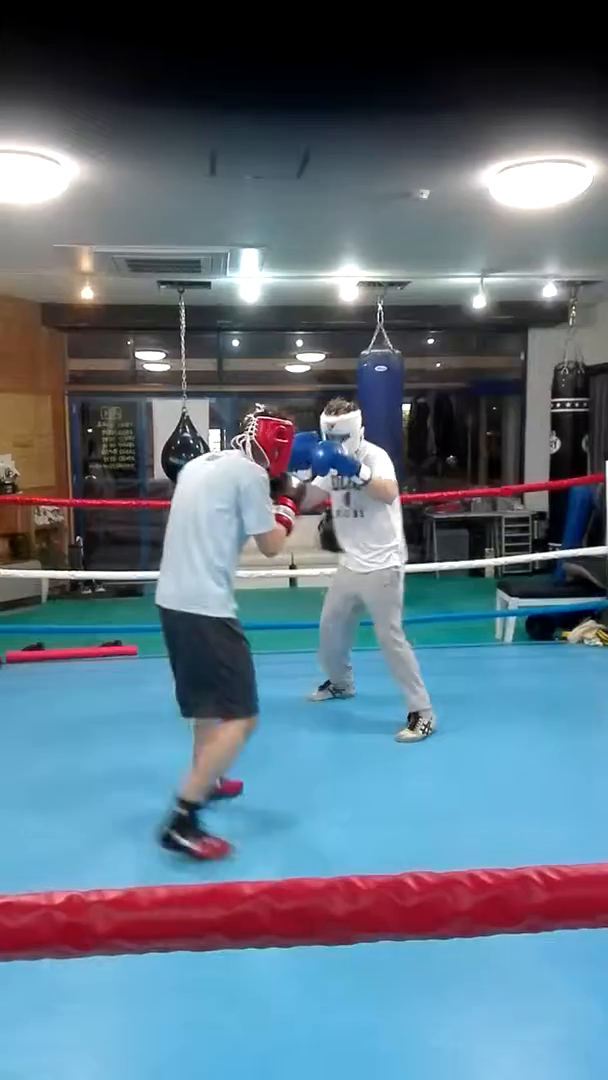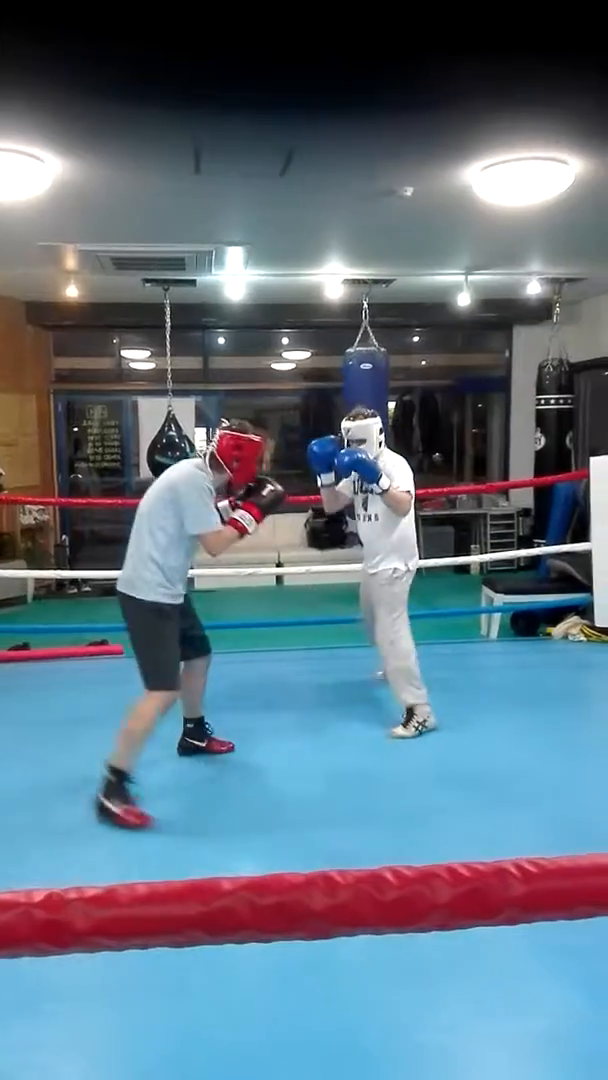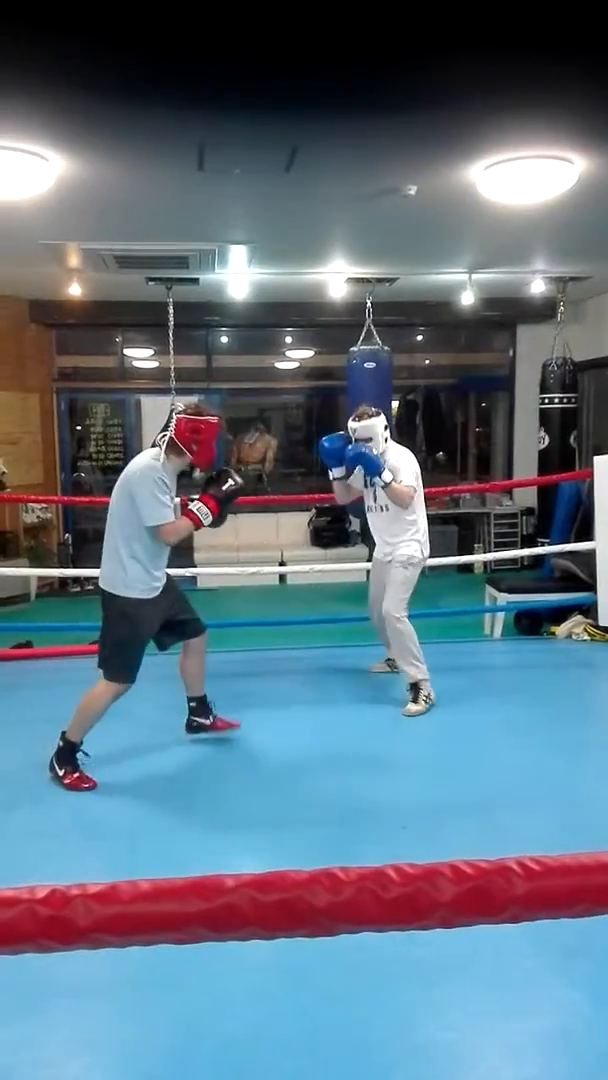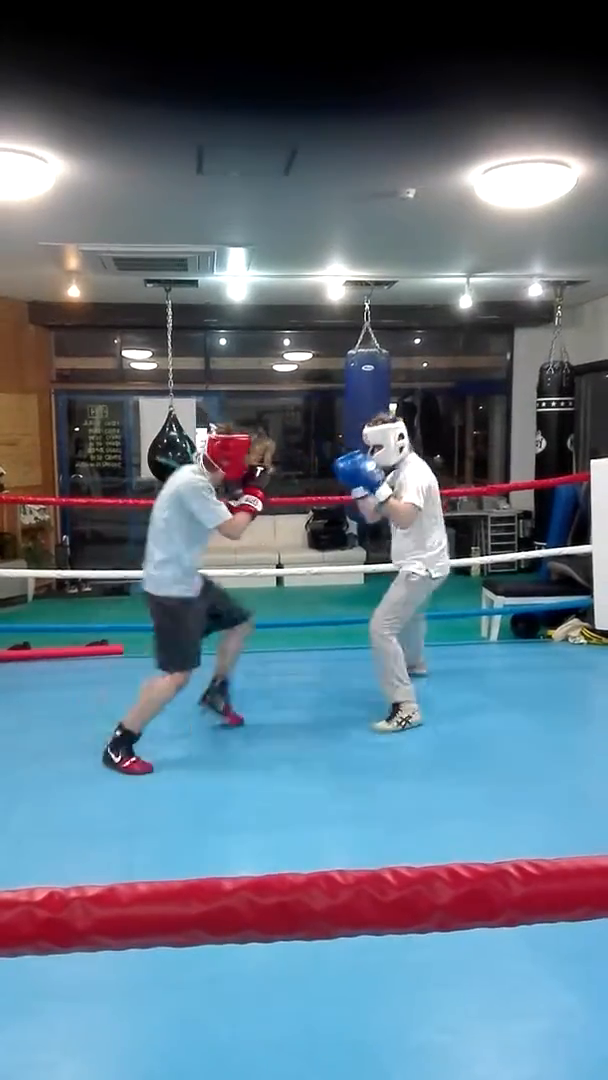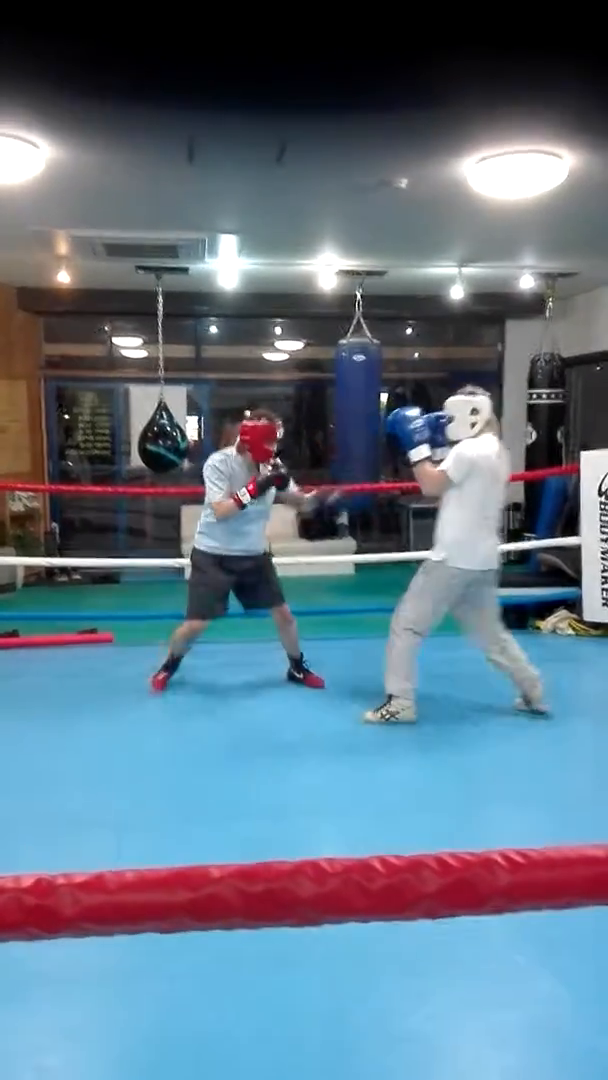
dt=0.4s
person 1, frame 1
left shoulder: (196, 465)
right shoulder: (250, 473)
right elbow: (271, 546)
right wrist: (286, 502)
left hip: (171, 600)
right hip: (206, 607)
left knee: (204, 694)
right knee: (239, 717)
left ankle: (205, 778)
right ankle: (183, 821)
person 1, frame 2
left shoulder: (193, 473)
right shoulder: (191, 479)
left elbow: (203, 521)
right elbow: (214, 544)
left wrist: (239, 503)
right wrist: (253, 509)
left hip: (167, 588)
right hip: (149, 593)
left knee: (198, 656)
right knee: (163, 691)
left ankle: (194, 734)
right ankle: (114, 786)
person 1, frame 3
left shoulder: (163, 465)
right shoulder: (148, 471)
right elbow: (168, 534)
left wrist: (206, 501)
right wrist: (210, 503)
left hip: (153, 581)
right hip: (129, 590)
left knee: (195, 638)
right knee: (117, 680)
left ankle: (199, 713)
right ankle: (64, 756)
person 1, frame 4
left shoulder: (196, 477)
right shoulder: (192, 484)
left elbow: (219, 517)
right elbow: (232, 530)
left wrist: (245, 492)
right wrist: (255, 494)
left hip: (189, 581)
right hip: (169, 589)
left knee: (240, 624)
right knee: (178, 674)
left ankle: (217, 693)
right ankle: (119, 745)
person 1, frame 5
left shoulder: (269, 462)
right shoulder: (218, 463)
left elbow: (293, 499)
right elbow: (220, 511)
left wrist: (315, 500)
right wrist: (256, 486)
left hip: (252, 553)
right hip: (212, 552)
left knee: (282, 612)
right knee: (197, 621)
left ankle: (297, 667)
right ankle: (171, 664)
person 2, frame 1
left shoulder: (374, 456)
right shoulder: (328, 463)
left elbow: (389, 493)
right elbow: (305, 501)
left wrist: (355, 470)
right wrist: (299, 469)
left hip: (382, 564)
right hip: (351, 563)
left knee: (390, 636)
right knee: (330, 626)
left ankle: (422, 711)
right ankle: (339, 681)
person 2, frame 2
left shoulder: (395, 464)
right shoulder: (356, 469)
left elbow: (403, 506)
right elbow: (331, 505)
left wrist: (377, 478)
right wrist: (324, 472)
left hip: (394, 564)
right hip: (373, 561)
left knee: (391, 632)
right knee: (376, 621)
left ankle: (418, 709)
right ankle: (394, 668)
person 2, frame 3
left shoulder: (401, 457)
right shoulder: (366, 462)
left elbow: (406, 499)
right elbow: (343, 497)
left wrist: (379, 472)
right wrist: (336, 465)
left hip: (408, 550)
right hip: (384, 551)
left knee: (393, 612)
right knee: (378, 610)
left ankle: (421, 685)
right ankle: (396, 657)
person 2, frame 4
left shoulder: (415, 473)
right shoulder: (392, 472)
left elbow: (405, 517)
right elbow: (372, 515)
left wrist: (378, 488)
right wrist: (358, 486)
left hip: (423, 567)
right hip: (415, 563)
left knee: (382, 627)
right knee: (407, 615)
left ankle: (406, 707)
right ankle: (414, 663)
person 2, frame 5
left shoulder: (470, 450)
right shoulder: (496, 452)
left elbow: (431, 487)
right elbow: (445, 479)
left wrist: (416, 445)
right wrist: (435, 445)
left hip: (453, 557)
right hip: (484, 561)
left knee: (406, 623)
right knee: (488, 627)
left ankle: (399, 702)
right ankle: (532, 692)
